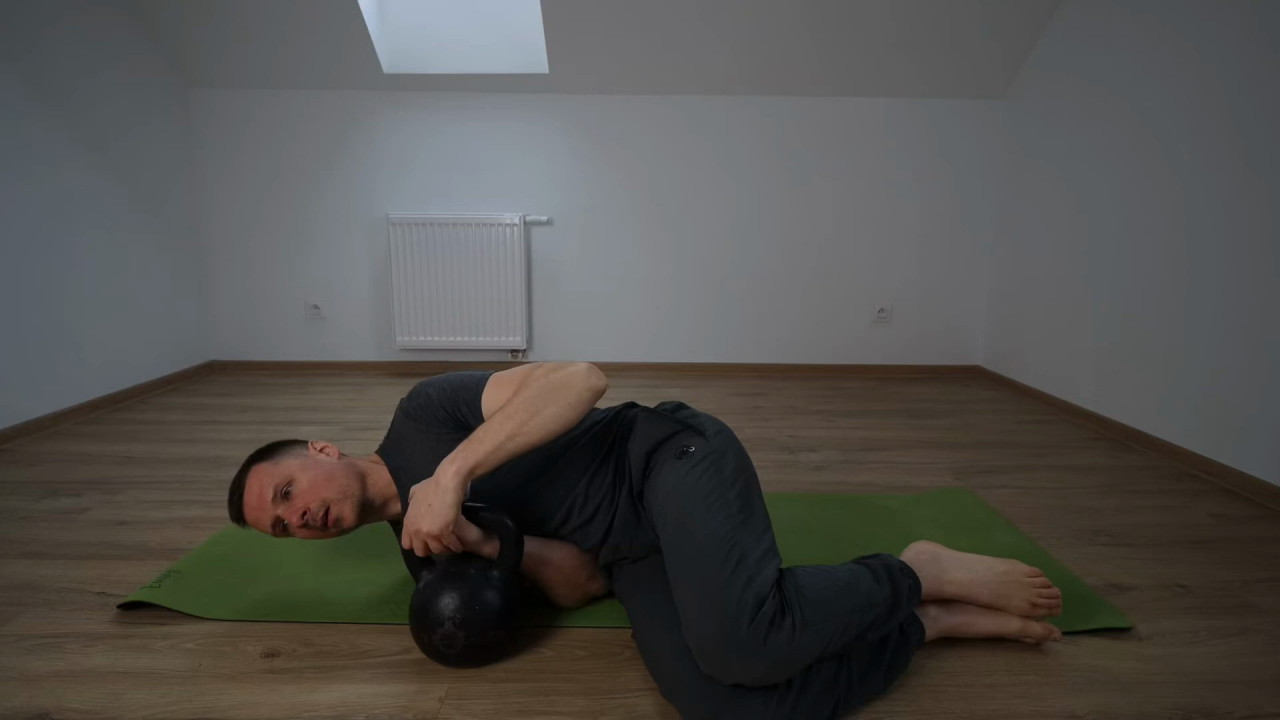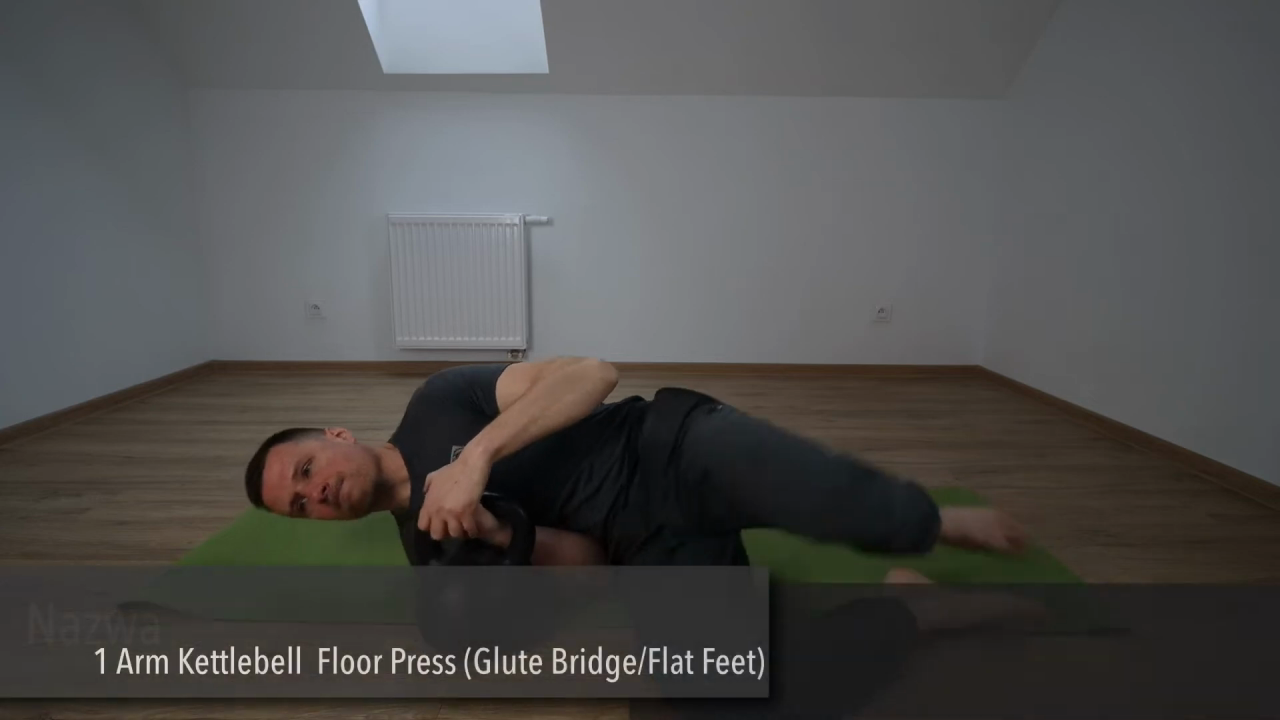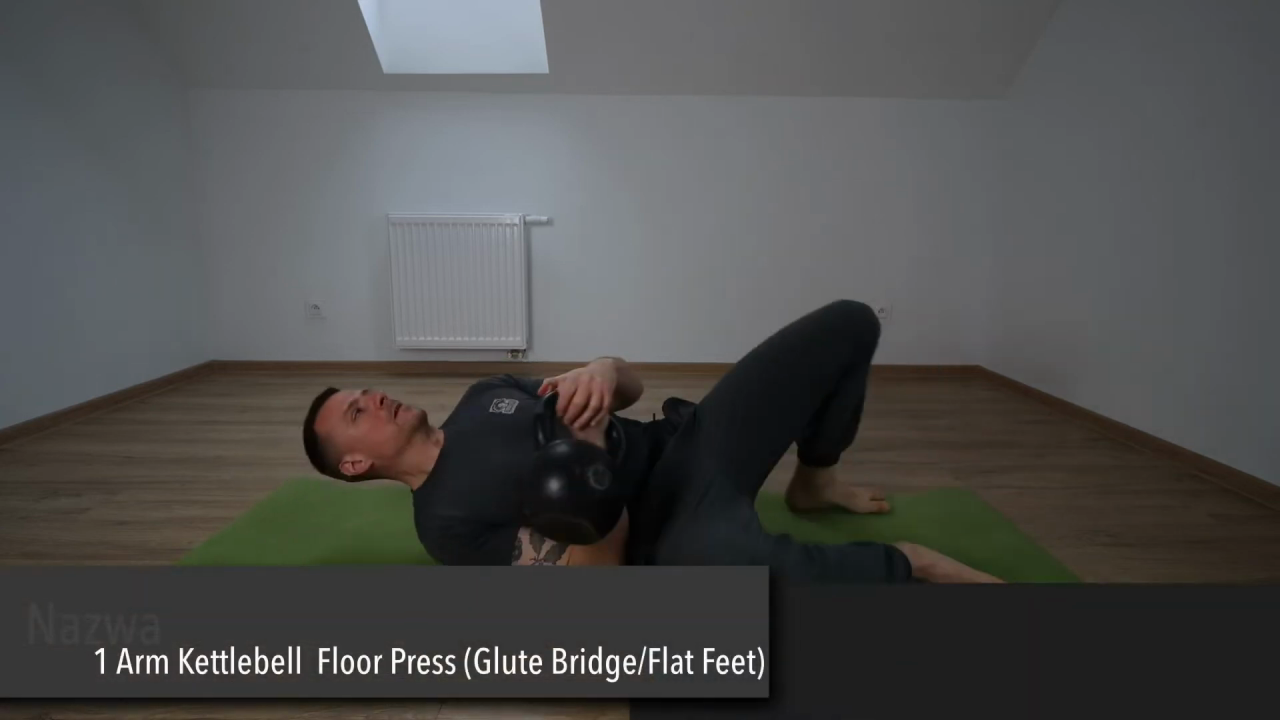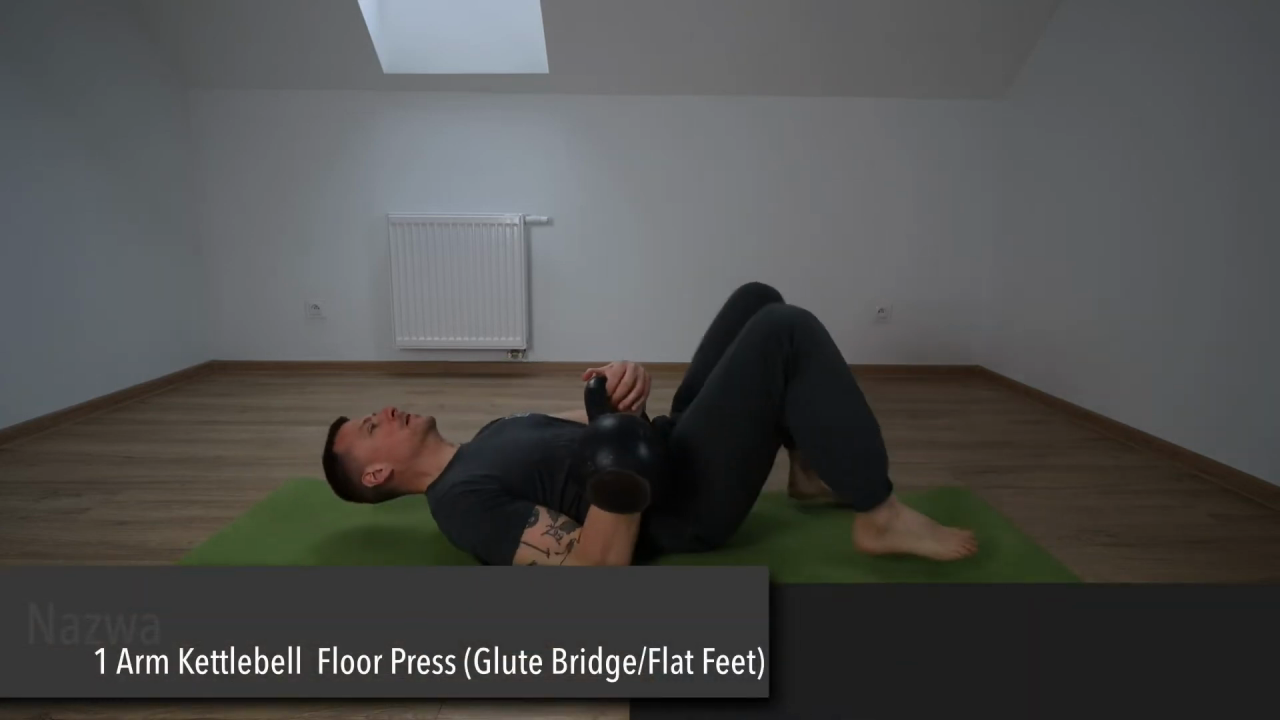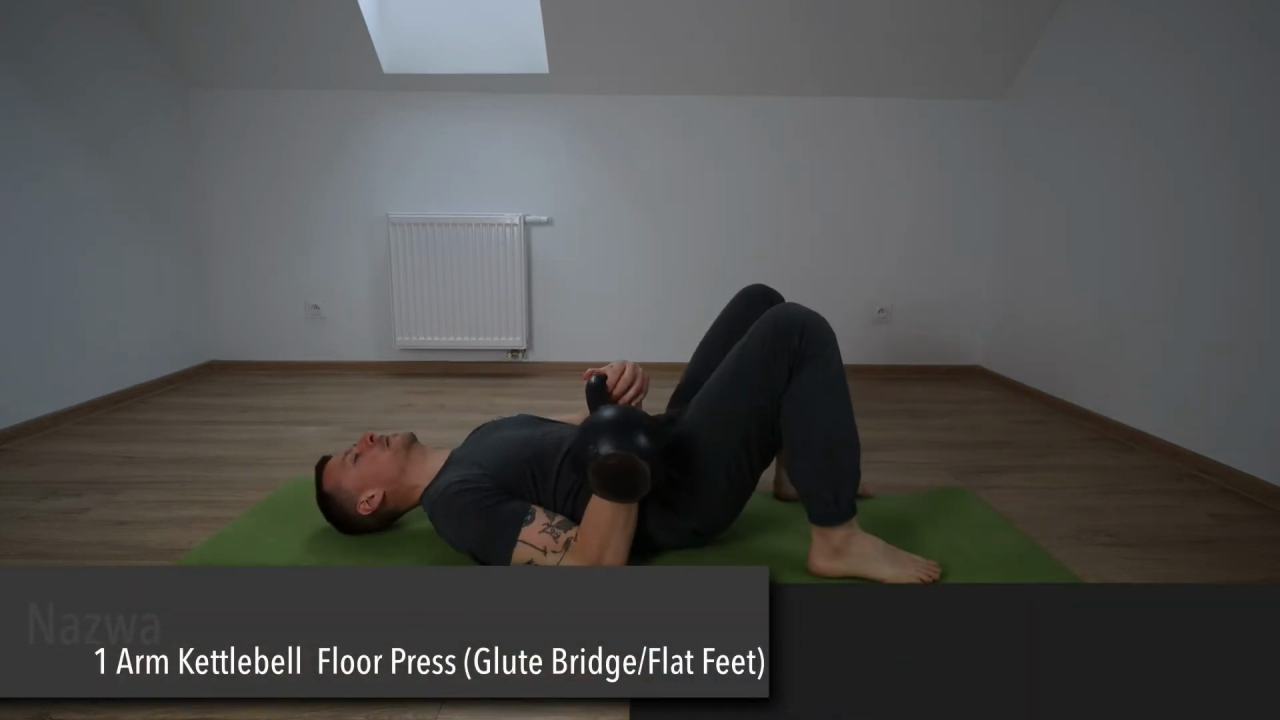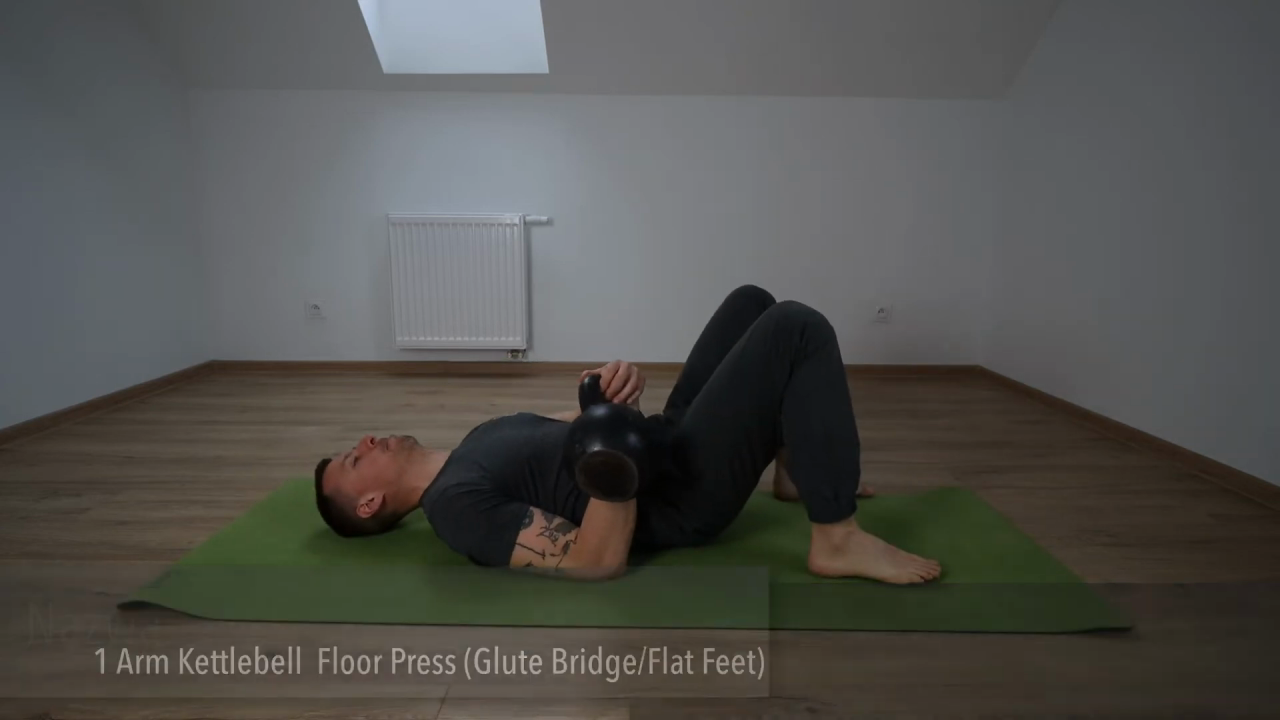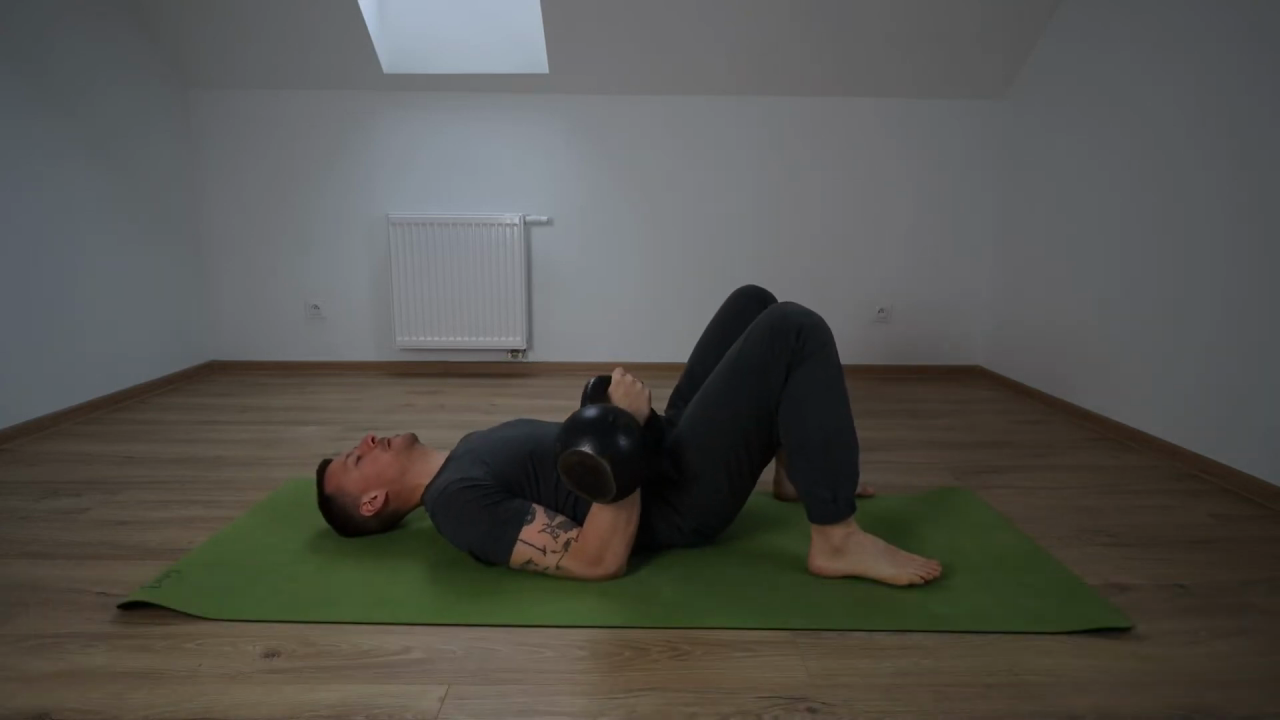
dt=0.7s
person 1, frame 1
left shoulder: (425, 413)
right shoulder: (423, 548)
left elbow: (580, 379)
right elbow: (577, 581)
left wrist: (456, 471)
right wrist: (479, 545)
left hip: (671, 459)
right hip: (635, 551)
left knee: (740, 640)
left ankle: (914, 574)
right ankle: (926, 621)
person 1, frame 2
left shoulder: (439, 404)
right shoulder: (427, 539)
left elbow: (590, 375)
right elbow: (583, 562)
left wrist: (479, 455)
right wrist: (494, 536)
left hip: (679, 442)
right hip: (654, 541)
left knee: (867, 513)
left ankle: (933, 524)
person 1, frame 3
left shoulder: (482, 398)
right shoulder: (446, 520)
left elbow: (633, 384)
right elbow: (597, 571)
left wrist: (602, 372)
left hip: (691, 439)
right hip: (677, 525)
left knee: (848, 324)
right knee: (749, 566)
left ankle: (815, 480)
right ankle: (905, 565)
person 1, frame 4
left shoulder: (490, 437)
right shoulder: (463, 499)
left elbow: (594, 424)
right elbow: (600, 567)
left wrist: (623, 380)
left hip: (670, 445)
right hip: (688, 493)
left knee: (757, 301)
right knee: (787, 331)
left ankle: (814, 470)
right ankle: (879, 518)
person 1, frame 5
left shoulder: (480, 443)
right shoulder: (457, 502)
left elbow: (584, 427)
right elbow: (600, 562)
left wrist: (621, 386)
left hip: (669, 443)
right hip: (684, 490)
left knee: (762, 302)
right knee: (797, 331)
left ankle: (798, 472)
right ankle: (839, 543)
person 1, frame 6
left shoulder: (478, 442)
right shoulder: (457, 505)
left elbow: (577, 423)
right elbow: (600, 560)
left wrist: (616, 383)
left hip: (666, 442)
right hip: (685, 489)
left knee: (752, 302)
right knee: (797, 329)
left ankle: (795, 471)
right ankle: (837, 540)
person 1, frame 7
left shoulder: (470, 453)
right shoulder: (457, 502)
right elbow: (601, 558)
left wrist: (638, 420)
left hip: (667, 444)
right hip: (682, 491)
left knee: (754, 302)
right knee: (794, 330)
left ankle: (795, 472)
right ankle: (837, 541)
